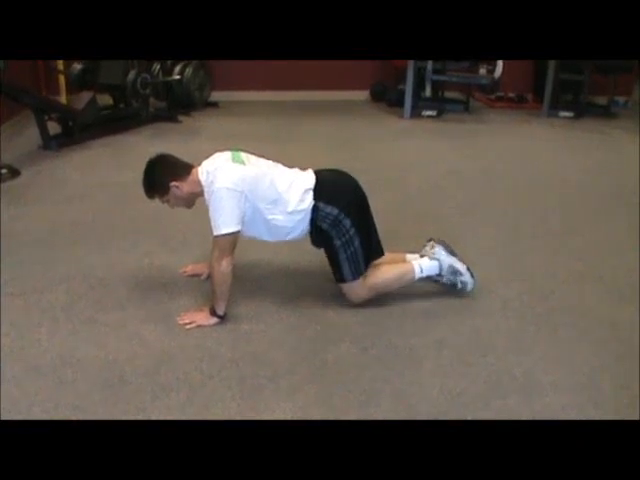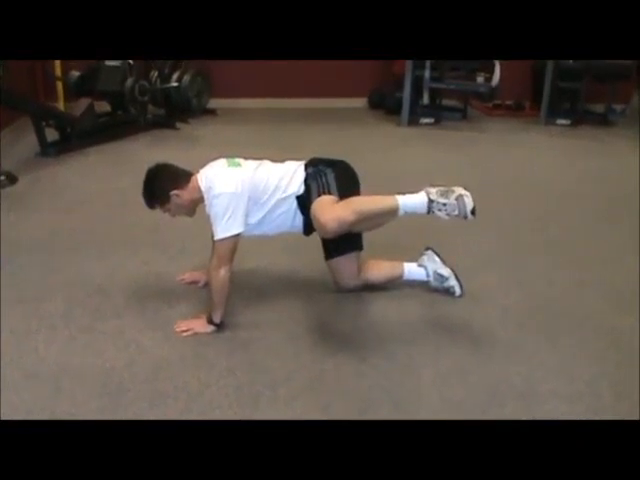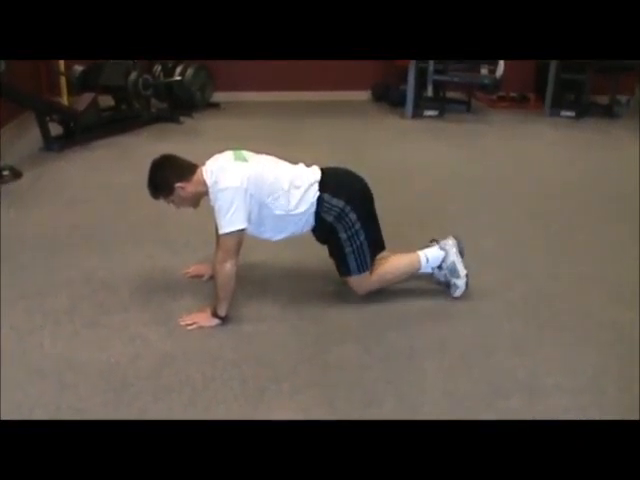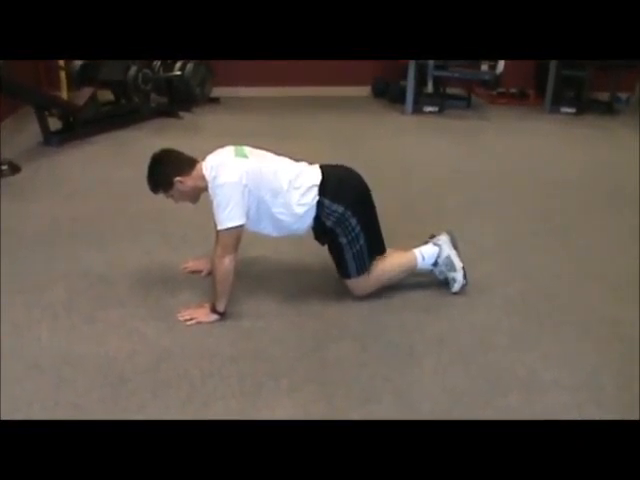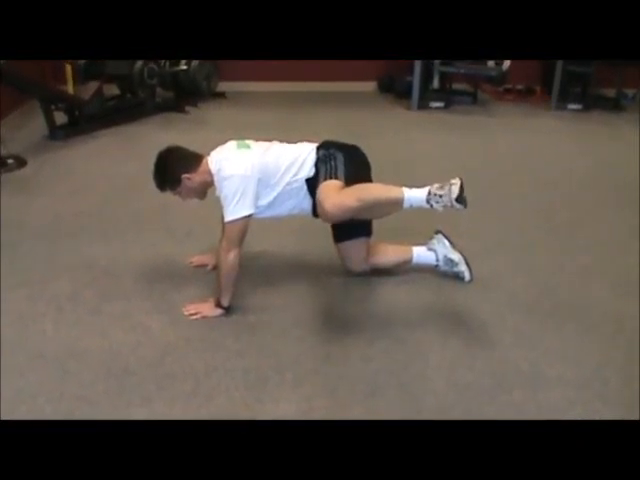
dt=1s
person 1, frame 1
left shoulder: (220, 188)
right shoulder: (213, 168)
left elbow: (224, 256)
left wrist: (216, 312)
right wrist: (212, 266)
left hip: (331, 206)
right hip: (324, 195)
left knee: (358, 291)
right knee: (355, 266)
left ankle: (435, 263)
right ankle: (429, 257)
person 1, frame 2
left shoulder: (221, 192)
right shoulder: (210, 178)
left elbow: (224, 263)
left wrist: (213, 320)
right wrist: (209, 273)
left hip: (323, 177)
right hip: (313, 188)
left knee: (331, 224)
right knee: (348, 280)
left ankle: (425, 200)
right ankle: (426, 269)
person 1, frame 3
left shoulder: (226, 187)
right shoulder: (217, 168)
left elbow: (229, 257)
right elbow: (225, 233)
left wrist: (218, 313)
right wrist: (214, 266)
left hip: (336, 201)
right hip: (328, 193)
left knee: (363, 283)
right knee: (361, 267)
left ankle: (438, 256)
right ankle: (436, 257)
person 1, frame 4
left shoulder: (224, 183)
right shoulder: (217, 163)
left elbow: (228, 254)
left wrist: (217, 309)
right wrist: (213, 260)
left hip: (336, 202)
right hip: (328, 189)
left knee: (362, 284)
right knee: (358, 264)
left ankle: (434, 253)
right ankle: (433, 255)
person 1, frame 5
left shoulder: (232, 175)
right shoulder: (221, 160)
left elbow: (232, 247)
left wrist: (221, 304)
right wrist: (218, 255)
left hip: (333, 161)
right hip: (325, 167)
left knee: (333, 208)
right knee: (358, 263)
left ankle: (428, 195)
right ankle: (435, 253)
